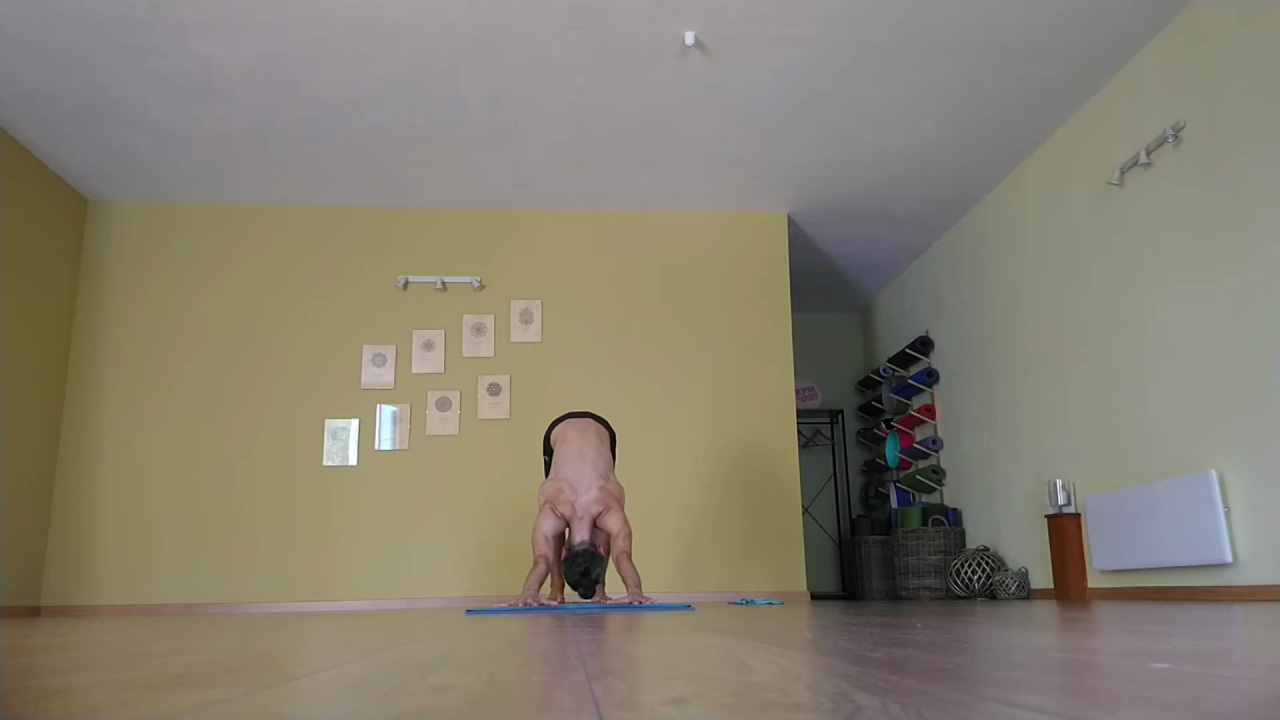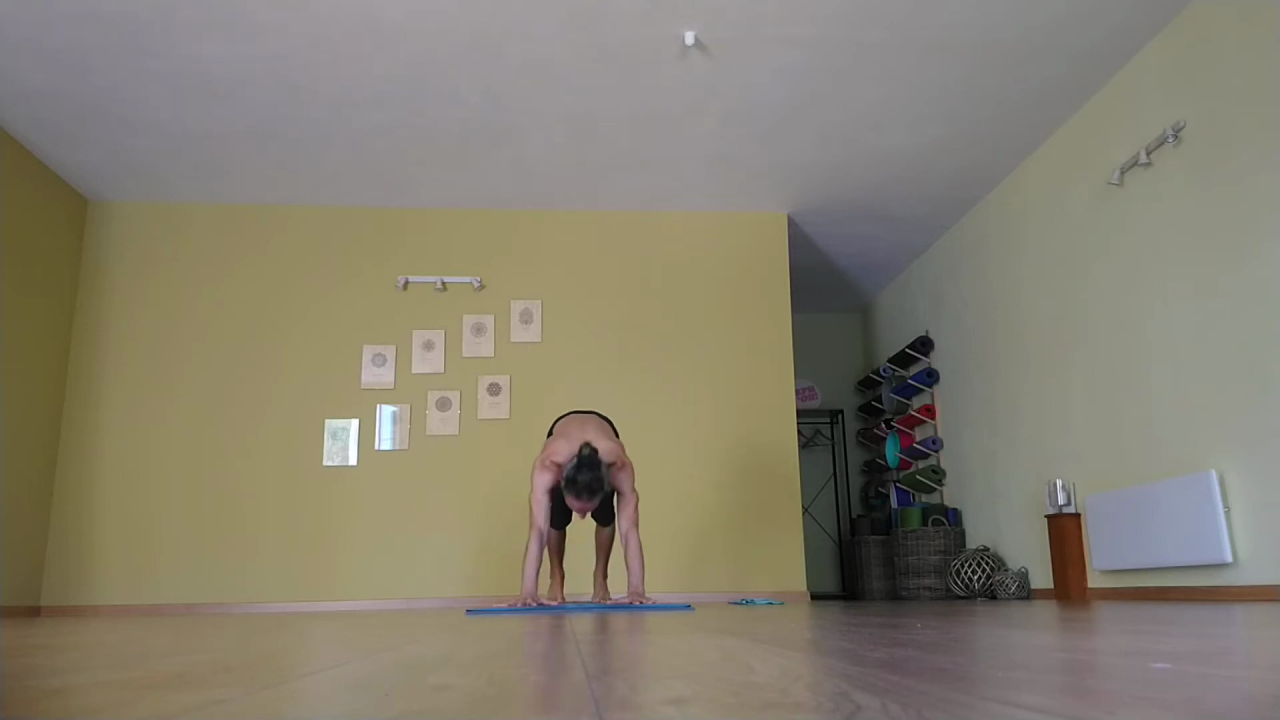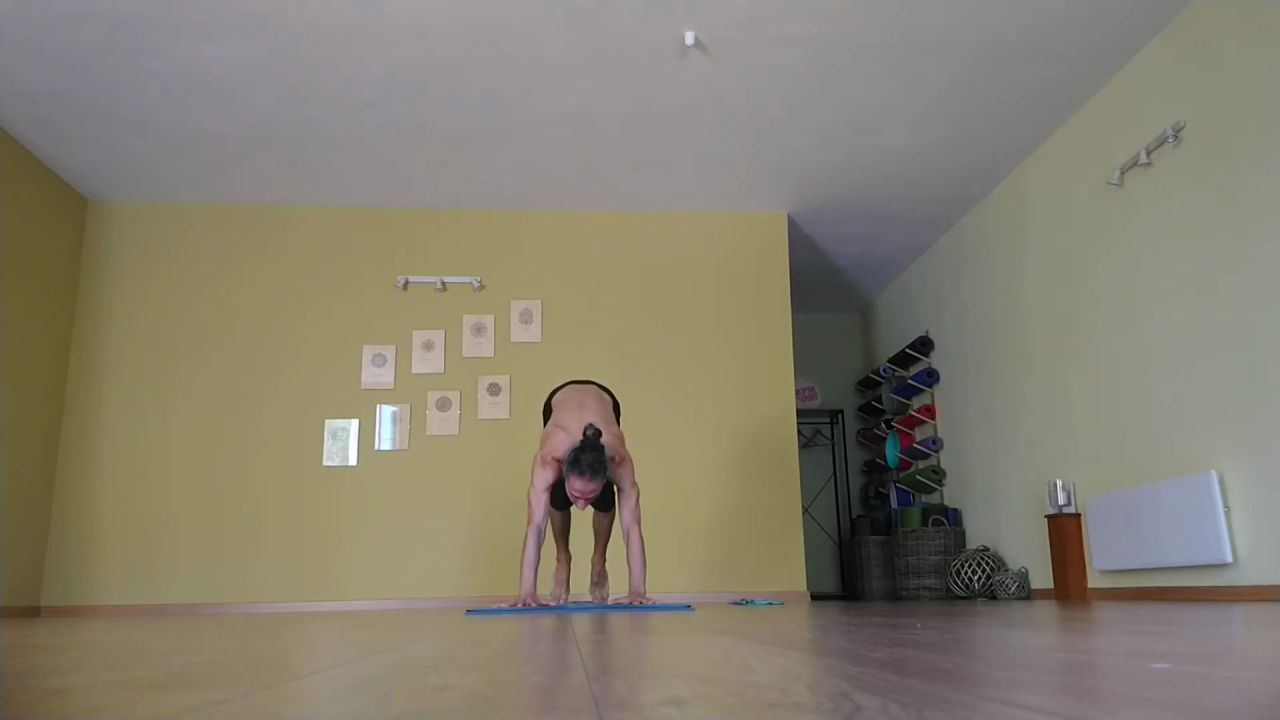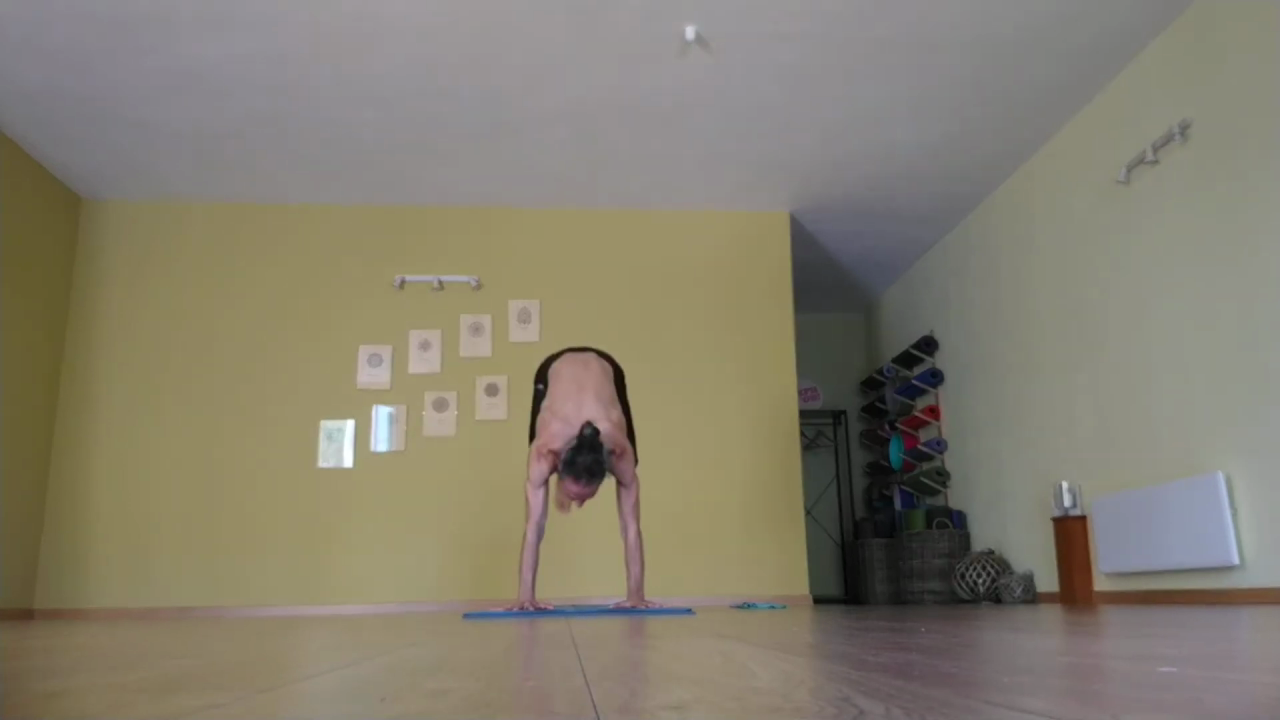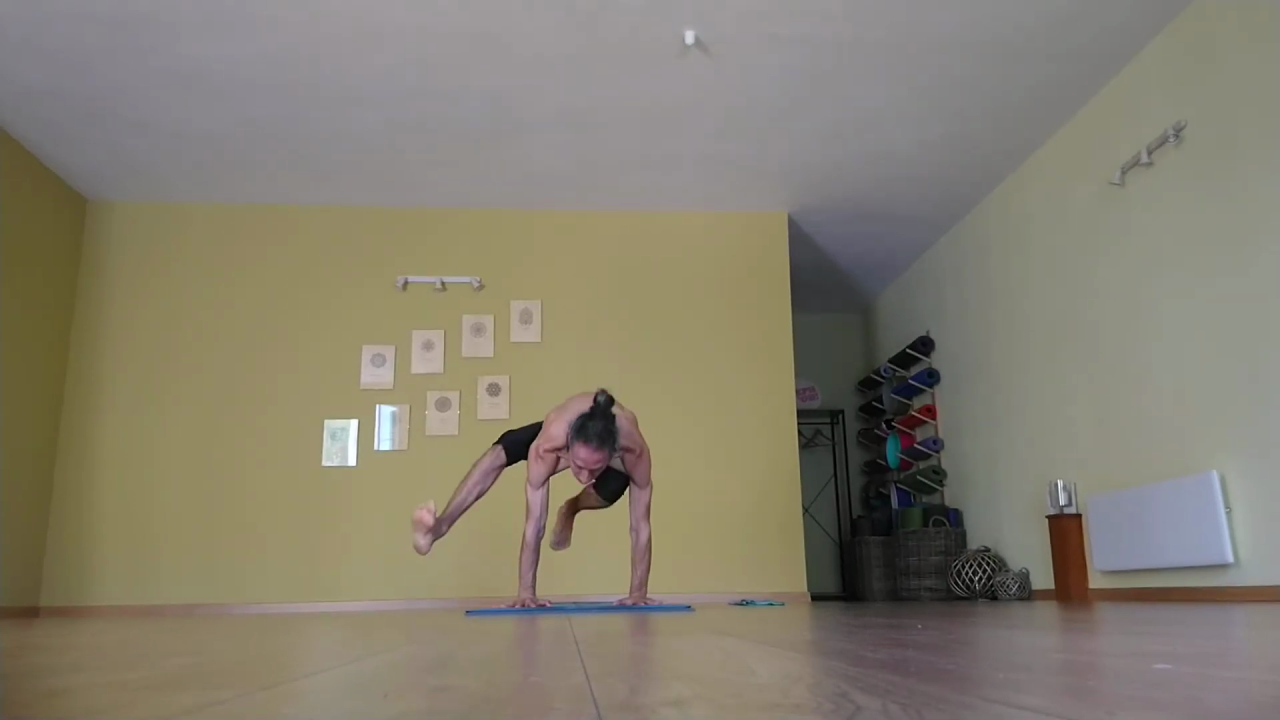
dt=1s
person 1, frame 1
left shoulder: (609, 509)
right shoulder: (552, 510)
left elbow: (623, 557)
right elbow: (542, 560)
left hip: (600, 429)
right hip: (559, 430)
left ankle: (599, 586)
right ankle: (556, 586)
person 1, frame 2
left shoulder: (618, 465)
right shoulder: (548, 465)
left elbow: (630, 530)
right elbow: (537, 530)
left wrist: (636, 590)
right wrist: (527, 592)
left knee: (605, 515)
right knee: (557, 516)
left ankle: (601, 578)
right ankle: (556, 578)
person 1, frame 3
left shoulder: (618, 459)
right shoulder: (548, 459)
left elbow: (631, 526)
right elbow: (535, 526)
left wrist: (637, 590)
right wrist: (526, 591)
left knee: (604, 500)
right knee: (558, 498)
left ankle: (599, 562)
right ankle: (562, 559)
person 1, frame 4
left shoulder: (619, 451)
right shoulder: (545, 450)
left elbow: (630, 525)
right elbow: (534, 524)
left wrist: (636, 594)
right wrist: (525, 595)
left hip: (605, 367)
right hip: (554, 368)
right knee: (543, 475)
person 1, frame 5
left shoulder: (633, 449)
right shoulder: (547, 445)
left elbow: (641, 526)
right elbow: (534, 524)
left wrist: (639, 592)
right wrist: (526, 591)
left knee: (609, 491)
right knee: (500, 453)
left ankle: (571, 510)
right ankle: (441, 525)
